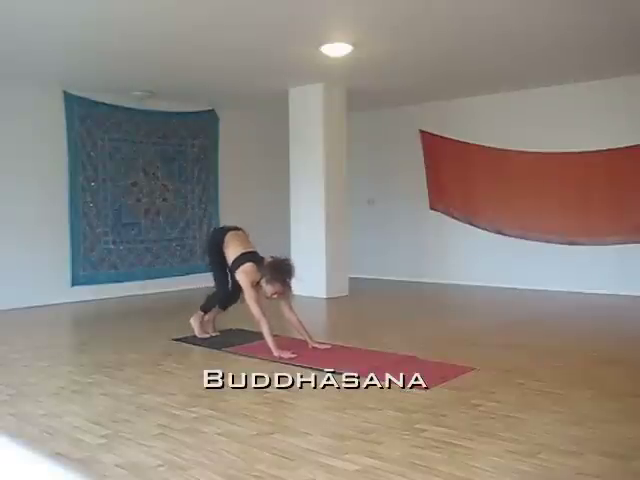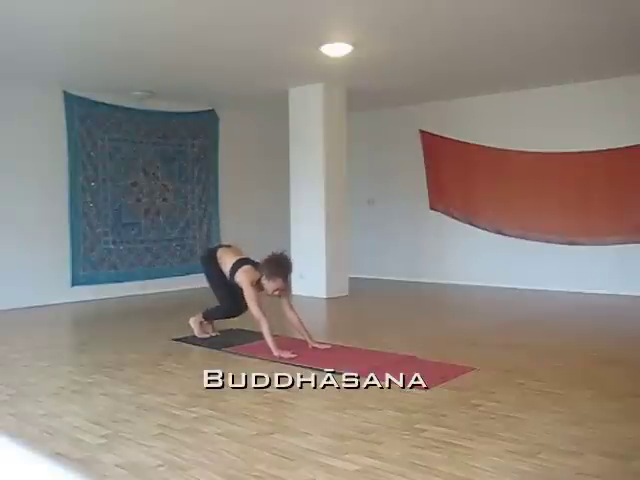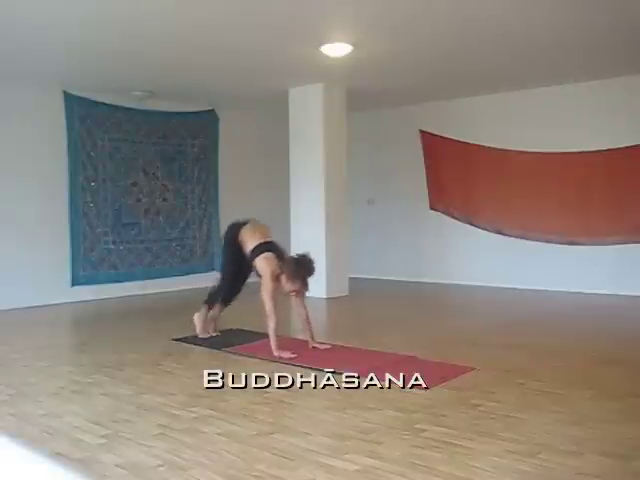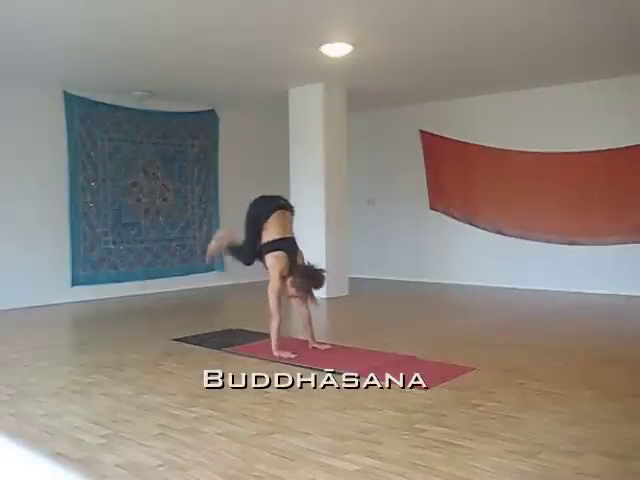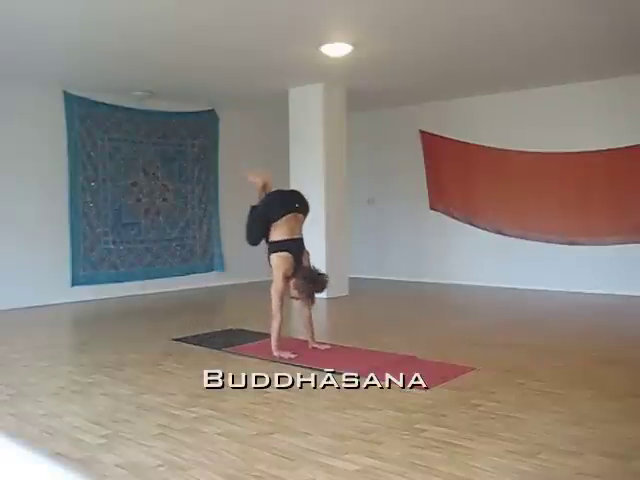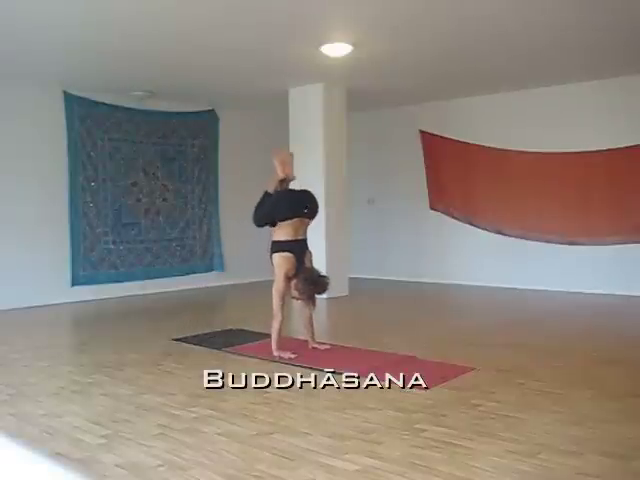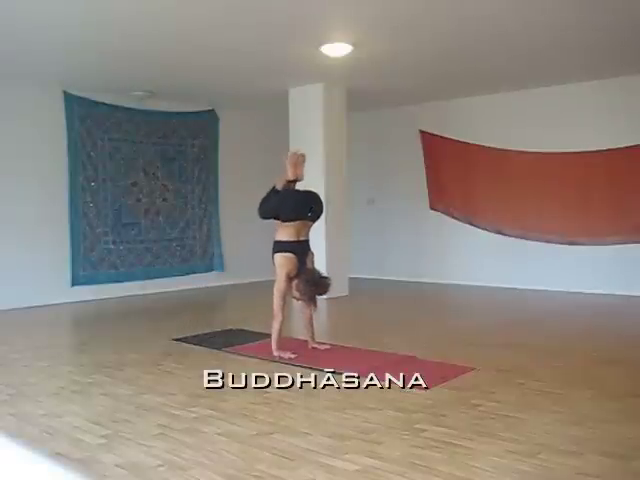
dt=0.2s
person 1, frame 1
left shoulder: (273, 277)
right shoulder: (247, 277)
left elbow: (289, 311)
right elbow: (260, 318)
left wrist: (310, 341)
right wrist: (275, 350)
right hip: (219, 240)
left knee: (235, 293)
right knee: (225, 292)
left ankle: (210, 319)
right ankle: (198, 318)
person 1, frame 2
left shoulder: (276, 278)
right shoulder: (249, 279)
left elbow: (290, 311)
right elbow: (260, 318)
left wrist: (310, 341)
right wrist: (275, 350)
left hip: (228, 257)
right hip: (213, 258)
left knee: (240, 308)
right knee: (230, 306)
left ankle: (208, 321)
right ankle: (198, 320)
person 1, frame 3
left shoulder: (291, 271)
right shoulder: (269, 270)
left elbow: (300, 307)
right elbow: (270, 314)
left wrist: (312, 341)
right wrist: (275, 349)
right hip: (237, 234)
left knee: (236, 285)
right knee: (229, 282)
left ankle: (213, 314)
right ankle: (203, 314)
person 1, frame 4
left shoulder: (299, 268)
right shoulder: (277, 271)
left elbow: (303, 306)
right elbow: (275, 314)
left wrist: (312, 341)
right wrist: (276, 349)
right hip: (260, 210)
left knee: (248, 256)
right knee: (247, 258)
left ankle: (225, 241)
right ankle: (223, 241)
person 1, frame 5
left shoulder: (304, 270)
right shoulder: (282, 273)
left elbow: (307, 309)
right elbow: (276, 315)
left wrist: (312, 342)
right wrist: (275, 350)
right hip: (275, 206)
right knee: (253, 239)
right ankle: (263, 188)
person 1, frame 6
left shoulder: (305, 274)
right shoulder: (284, 275)
left elbow: (307, 308)
right elbow: (277, 314)
left wrist: (312, 341)
right wrist: (275, 350)
right hip: (286, 207)
right knee: (259, 219)
left ankle: (284, 178)
right ankle: (282, 178)
person 1, frame 7
left shoulder: (307, 274)
right shoulder: (285, 275)
left elbow: (308, 309)
right elbow: (278, 315)
left wrist: (312, 341)
right wrist: (275, 350)
right hip: (292, 208)
